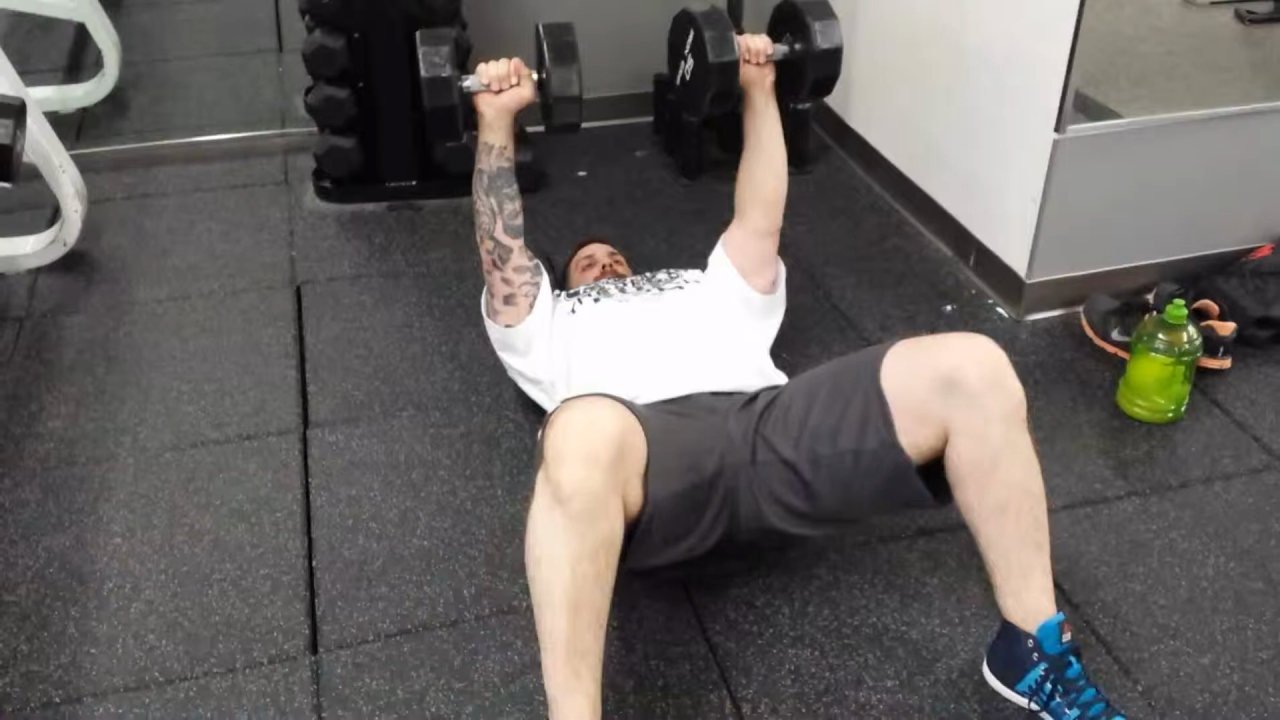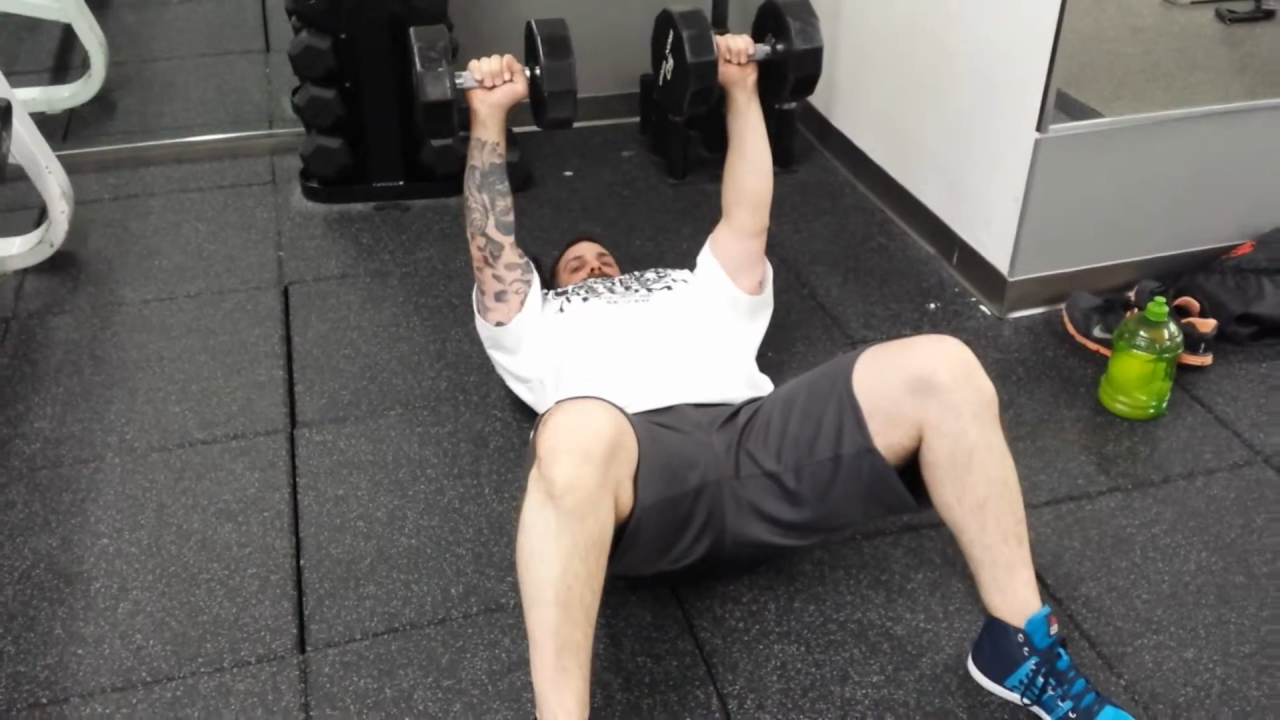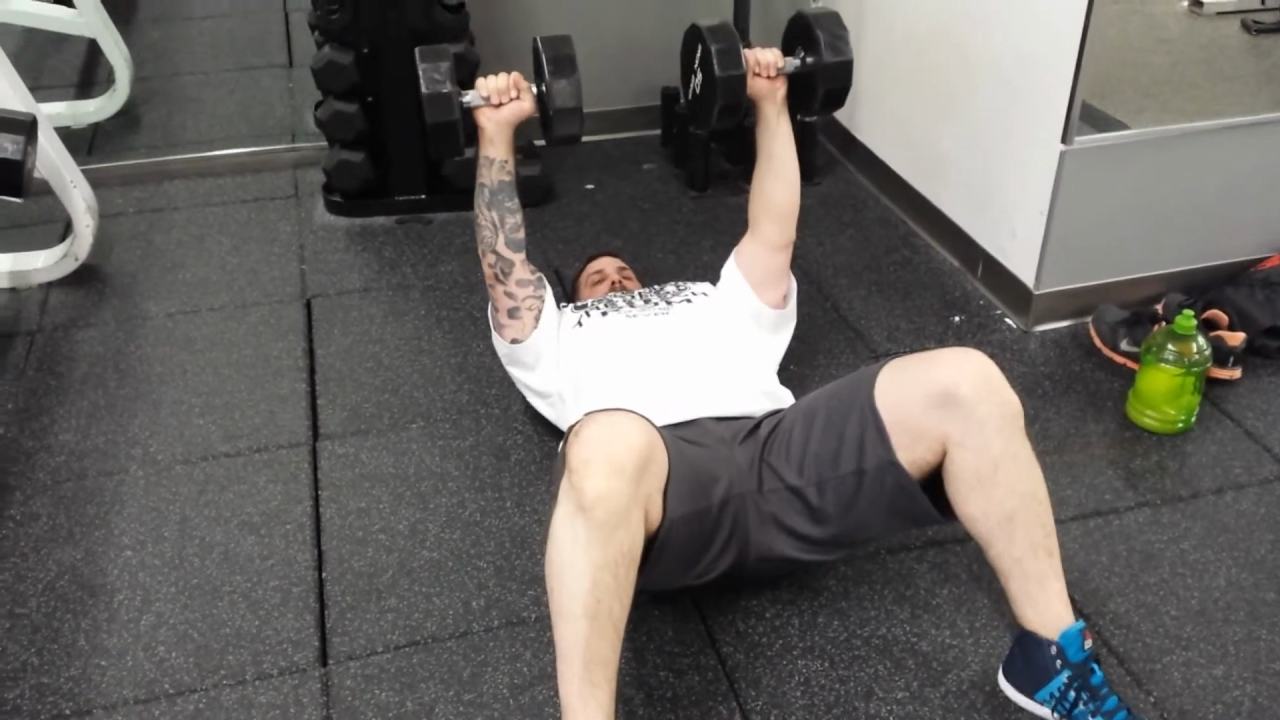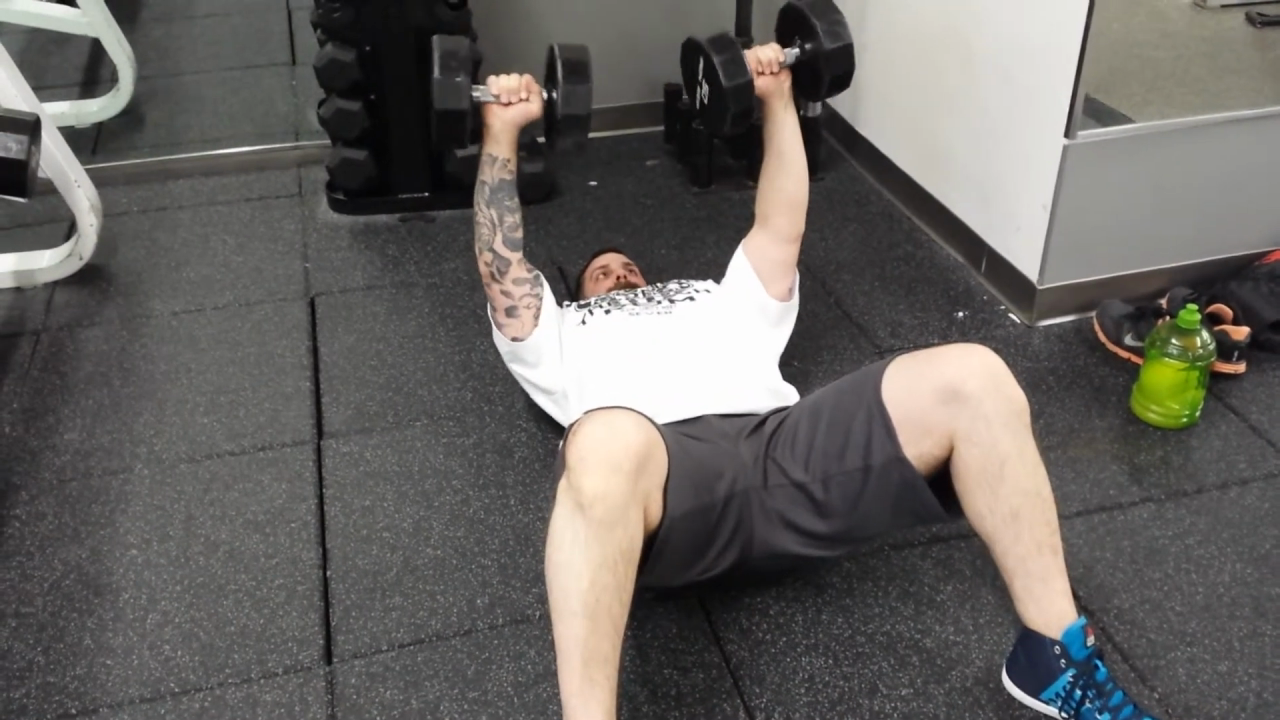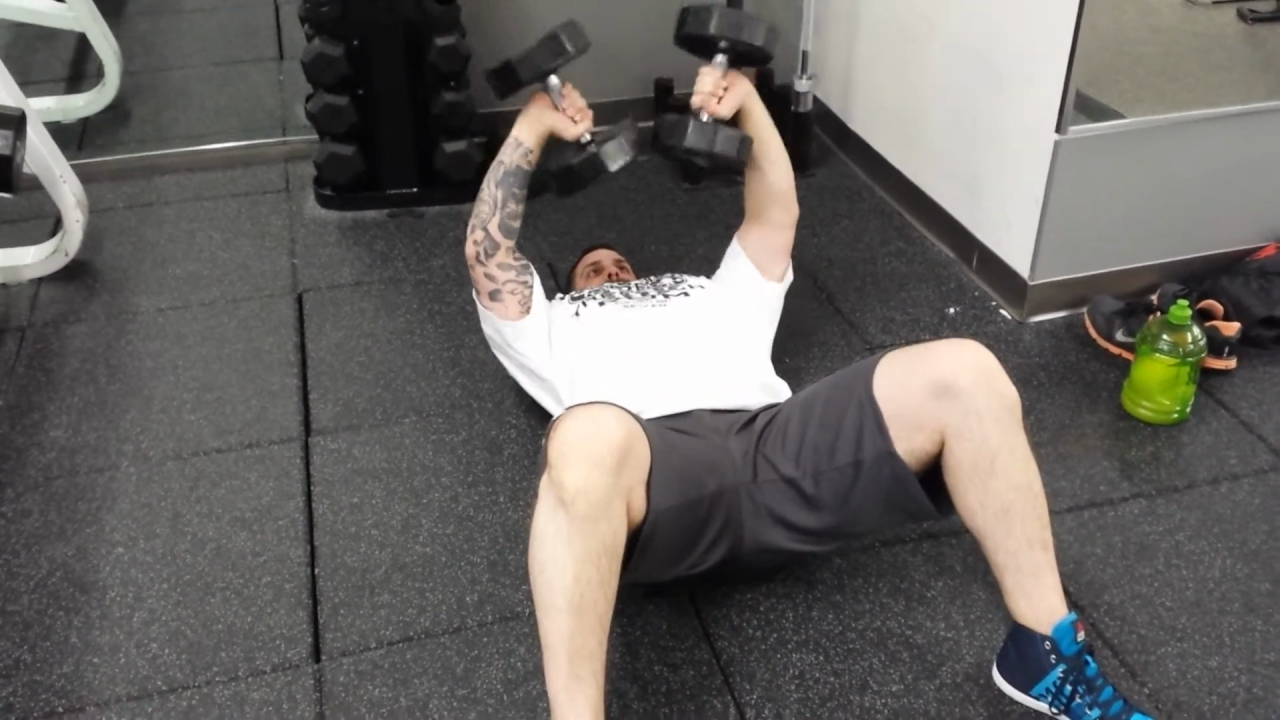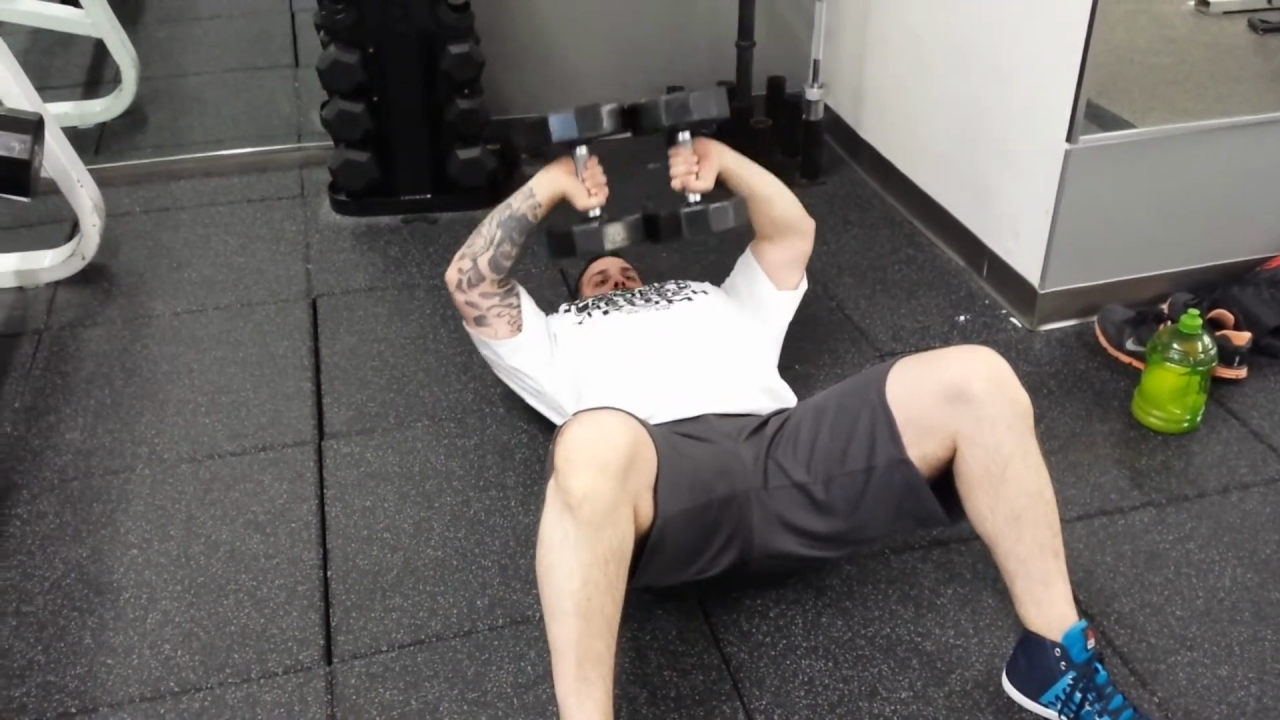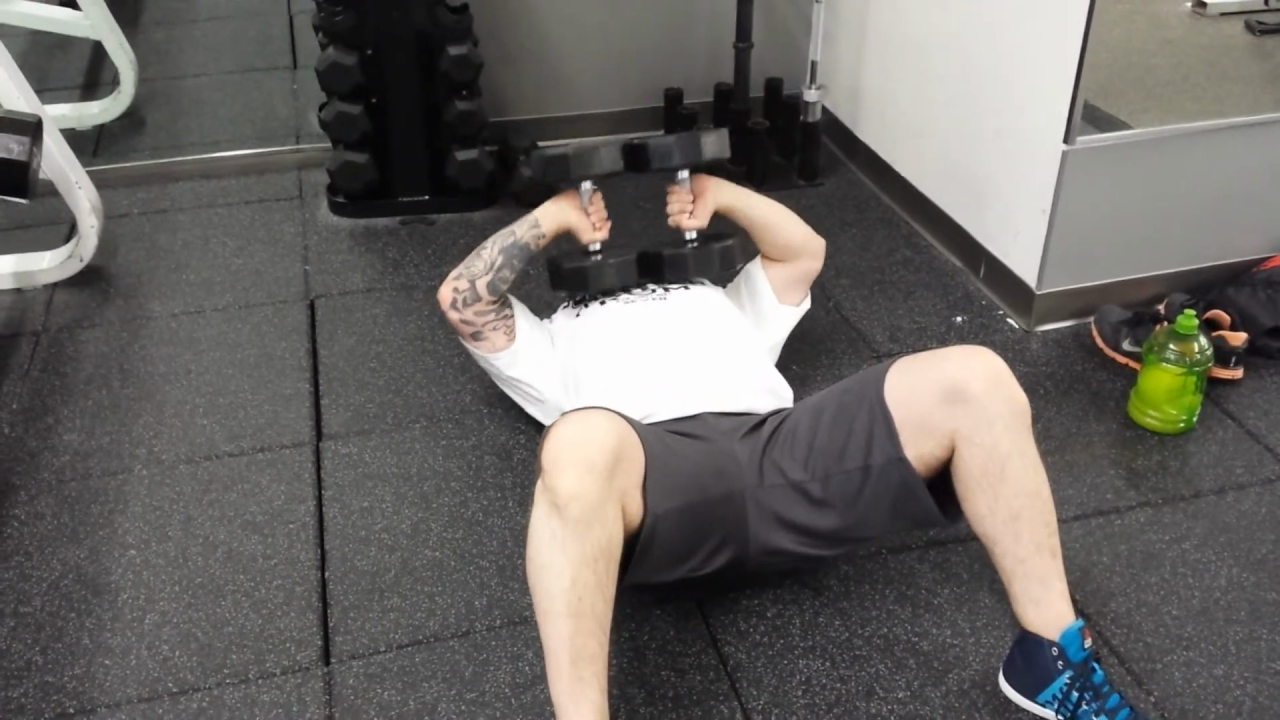
dt=0.7s
person 1, frame 1
left shoulder: (710, 294)
right shoulder: (550, 324)
left elbow: (760, 221)
right elbow: (501, 251)
left wrist: (758, 89)
right wrist: (496, 117)
left hip: (771, 425)
right hip: (650, 446)
left knee: (971, 369)
right knee: (584, 436)
left ankle: (1034, 645)
person 1, frame 2
left shoulder: (695, 291)
right shoulder: (542, 321)
left elbow: (747, 222)
right elbow: (491, 249)
left wrist: (741, 91)
right wrist: (488, 115)
left hip: (756, 438)
right hip: (637, 457)
left knee: (941, 369)
right knee: (576, 435)
left ankle: (1020, 639)
person 1, frame 3
left shoulder: (716, 305)
right shoulder: (560, 337)
left elbow: (773, 235)
right elbow: (504, 266)
left wrist: (770, 105)
right wrist: (496, 133)
left hip: (778, 450)
right hip: (659, 474)
left knee: (965, 384)
right knee: (608, 449)
left ankle: (1051, 653)
person 1, frame 4
left shoulder: (721, 302)
right shoulder: (565, 332)
left elbow: (781, 228)
right elbow: (500, 265)
left wrist: (777, 102)
right wrist: (501, 132)
left hip: (785, 450)
right hip: (663, 470)
left knee: (971, 379)
right knee: (607, 447)
left ankle: (1056, 651)
person 1, frame 5
left shoulder: (713, 295)
right shoulder: (556, 324)
left elbow: (775, 217)
right elbow: (486, 250)
left wrist: (747, 103)
right wrist: (531, 128)
left hip: (773, 444)
right hip: (654, 467)
left knee: (962, 374)
right knee: (589, 440)
left ankle: (1046, 646)
person 1, frame 6
left shoulder: (720, 301)
right shoulder: (560, 339)
left elbow: (792, 232)
right elbow: (469, 281)
left wrist: (721, 159)
right wrist: (546, 186)
left hip: (784, 450)
right hip: (659, 474)
left knee: (975, 380)
right knee: (593, 448)
left ankle: (1054, 655)
person 1, frame 7
left shoulder: (716, 302)
right shoulder: (559, 337)
left elbow: (803, 251)
right elbow: (462, 297)
left wrist: (720, 193)
right wrist: (553, 216)
left hip: (777, 448)
right hip: (657, 471)
left knee: (973, 381)
right knee: (582, 445)
left ankle: (1051, 652)
